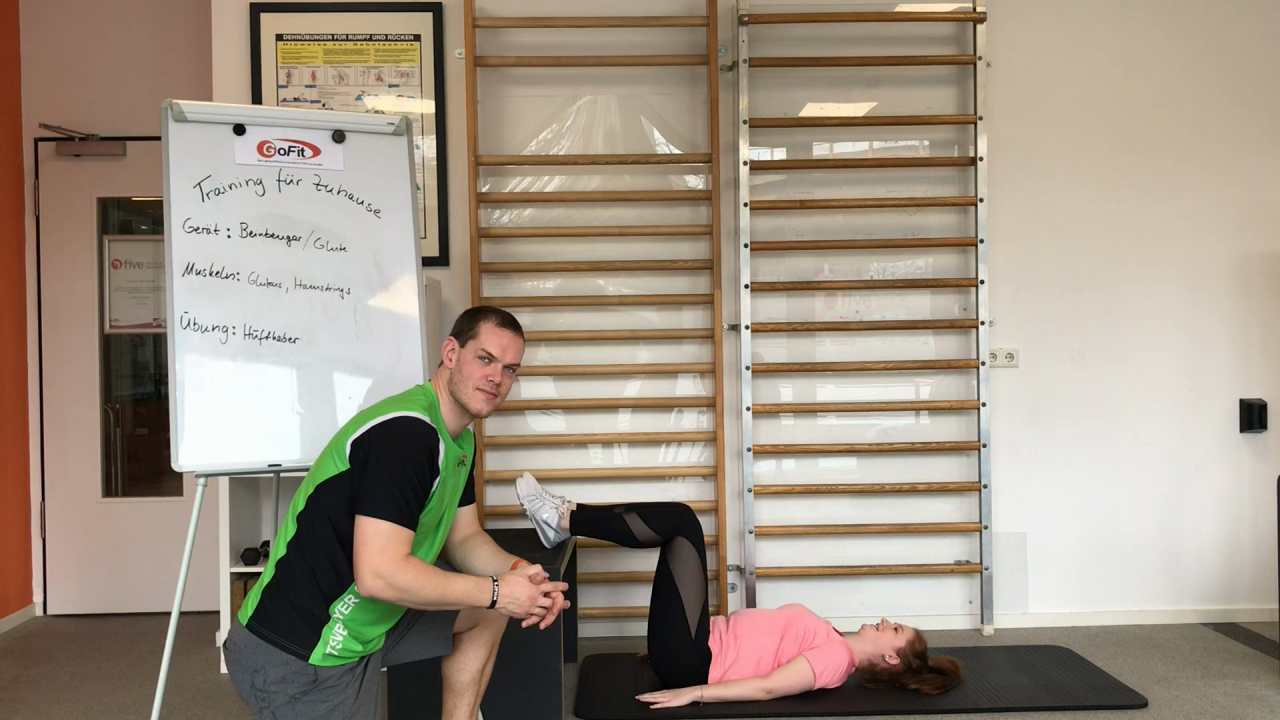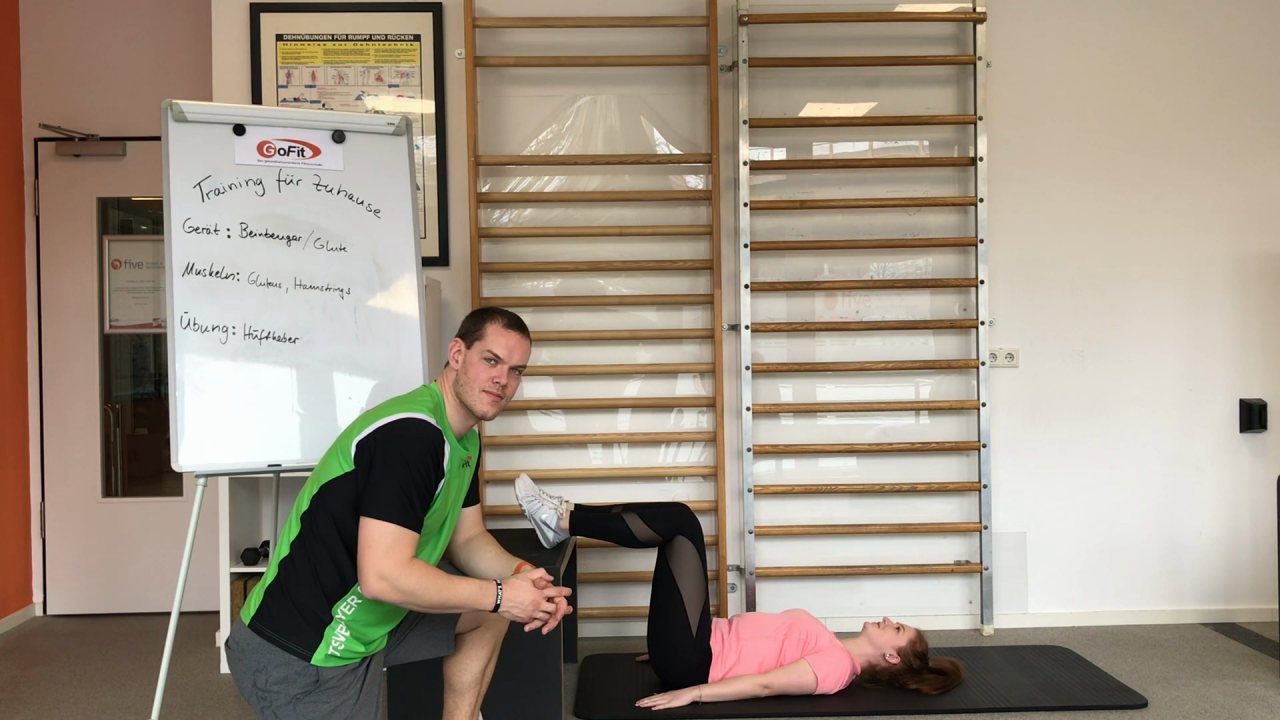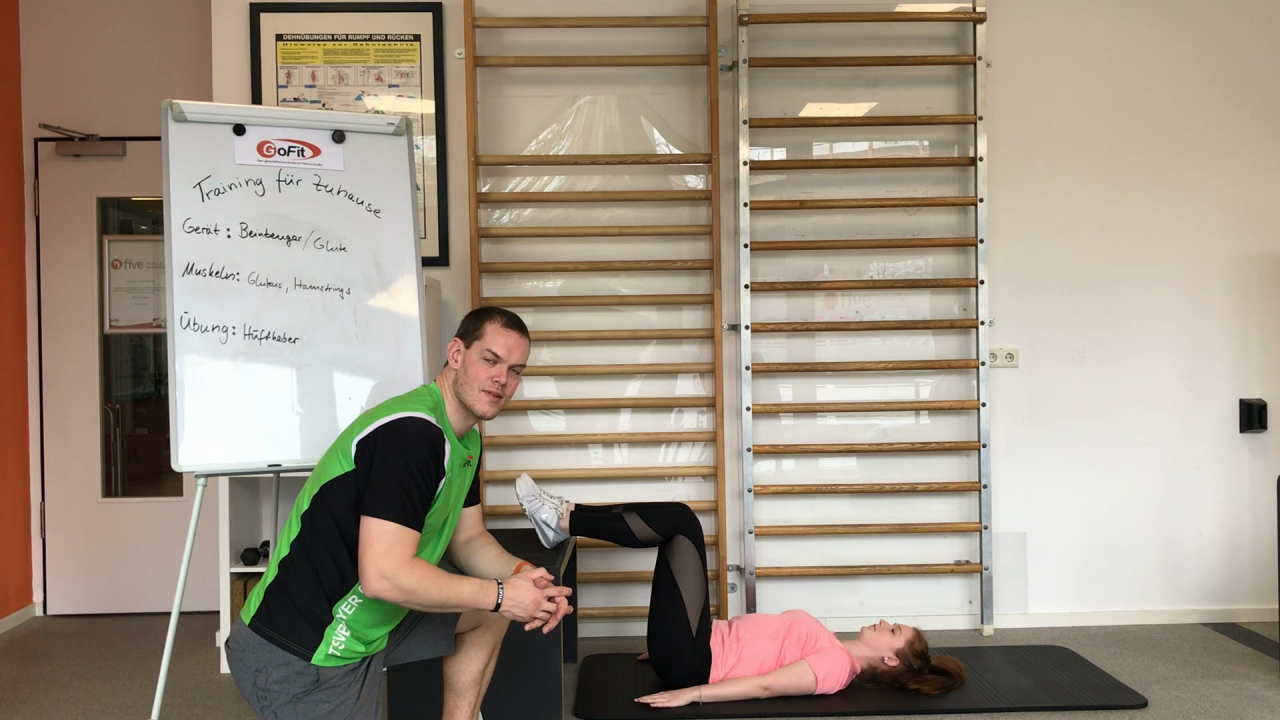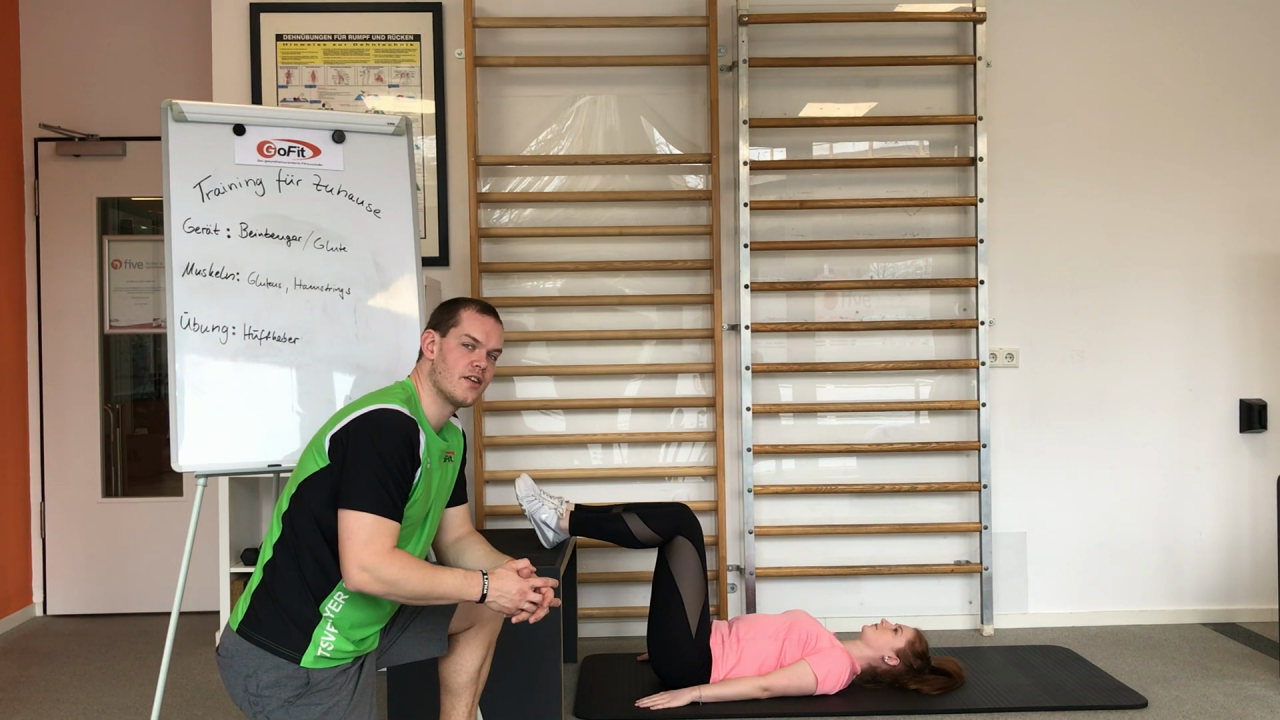
dt=1s
person 1, frame 1
left shoulder: (837, 658)
right shoulder: (828, 639)
left elbow: (768, 686)
left wrist: (692, 692)
right wrist: (670, 644)
left hip: (691, 664)
right hip: (702, 645)
left knee: (679, 523)
right knee: (679, 521)
left ankle: (565, 519)
right ankle: (567, 517)
person 1, frame 2
left shoulder: (838, 667)
right shoulder: (829, 647)
left elbow: (765, 683)
left wrist: (690, 692)
right wrist: (670, 646)
left hip: (693, 663)
right hip: (702, 645)
left knee: (679, 523)
right knee: (677, 520)
left ankle: (564, 521)
right ankle: (566, 518)
person 1, frame 3
left shoulder: (837, 667)
right shoulder: (830, 648)
left elbow: (765, 685)
left wrist: (689, 692)
right wrist: (669, 644)
left hip: (692, 664)
right hip: (705, 644)
left knee: (679, 524)
right knee: (678, 519)
left ankle: (564, 520)
right ankle: (565, 518)
person 1, frame 4
left shoulder: (837, 666)
right shoulder: (830, 648)
left elbow: (765, 685)
left wrist: (690, 692)
right wrist: (670, 646)
left hip: (693, 664)
right hip: (705, 644)
left knee: (678, 524)
right knee: (678, 520)
left ankle: (563, 520)
right ankle: (566, 518)
person 2, frame 1
left shoulder: (460, 440)
right shoulder: (403, 432)
left elbow: (463, 539)
right elbow: (378, 573)
left wrist: (518, 574)
right wrist: (496, 591)
left hip: (362, 619)
left knee: (488, 610)
person 2, frame 2
left shoulder: (464, 439)
right shoulder: (409, 433)
left elbow: (467, 539)
right elbow: (382, 576)
left wrist: (523, 576)
right wrist: (499, 597)
left hip: (362, 622)
left knee: (490, 611)
person 2, frame 3
left shoulder: (465, 439)
right shoulder: (410, 432)
left elbow: (467, 539)
right elbow: (384, 575)
left wrist: (523, 576)
right wrist: (500, 595)
left hip: (363, 620)
left knee: (488, 611)
person 2, frame 4
left shoulder: (450, 435)
right shoulder: (383, 425)
left elbow: (455, 538)
right elbow: (366, 568)
left wrist: (508, 572)
right wrist: (485, 585)
left hip: (357, 625)
left knee: (484, 609)
